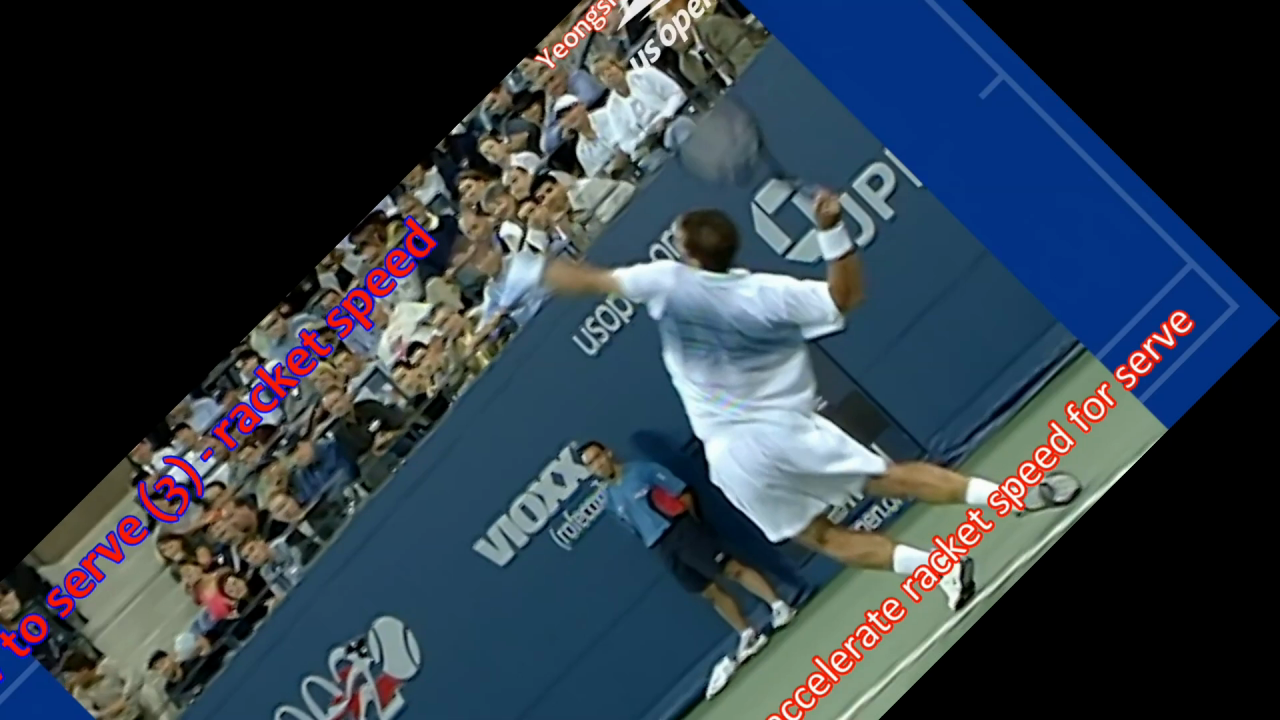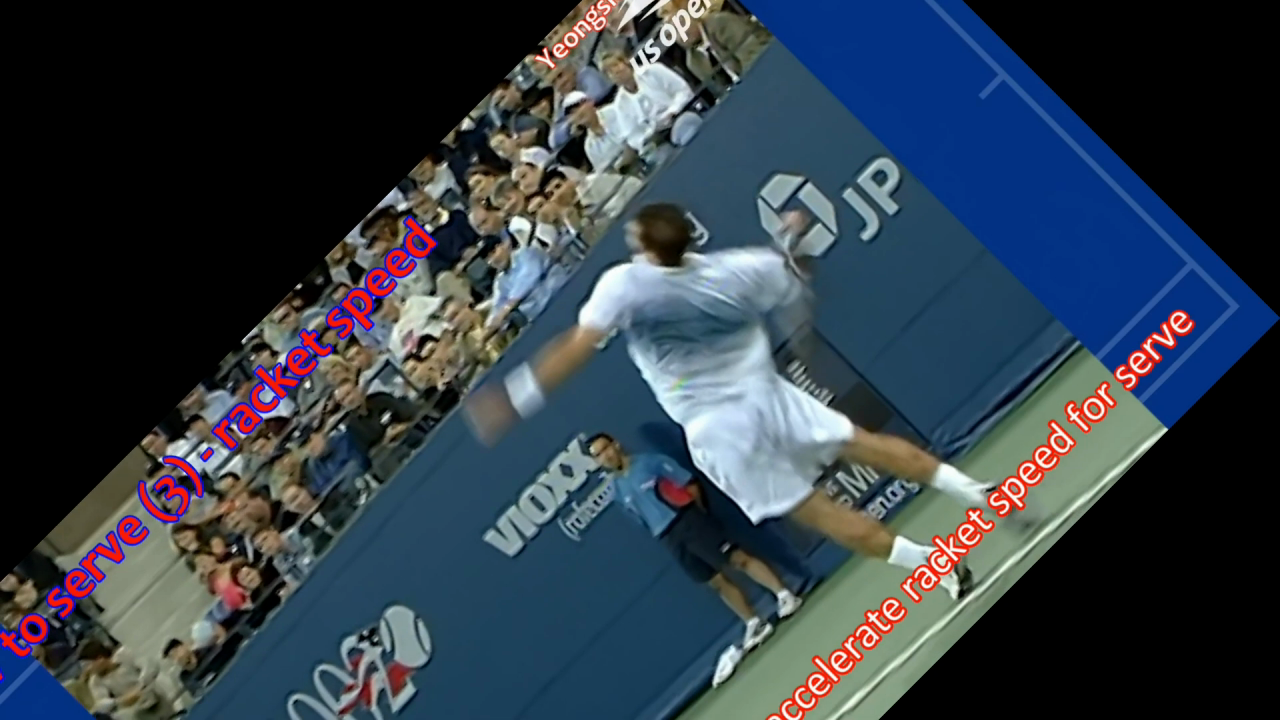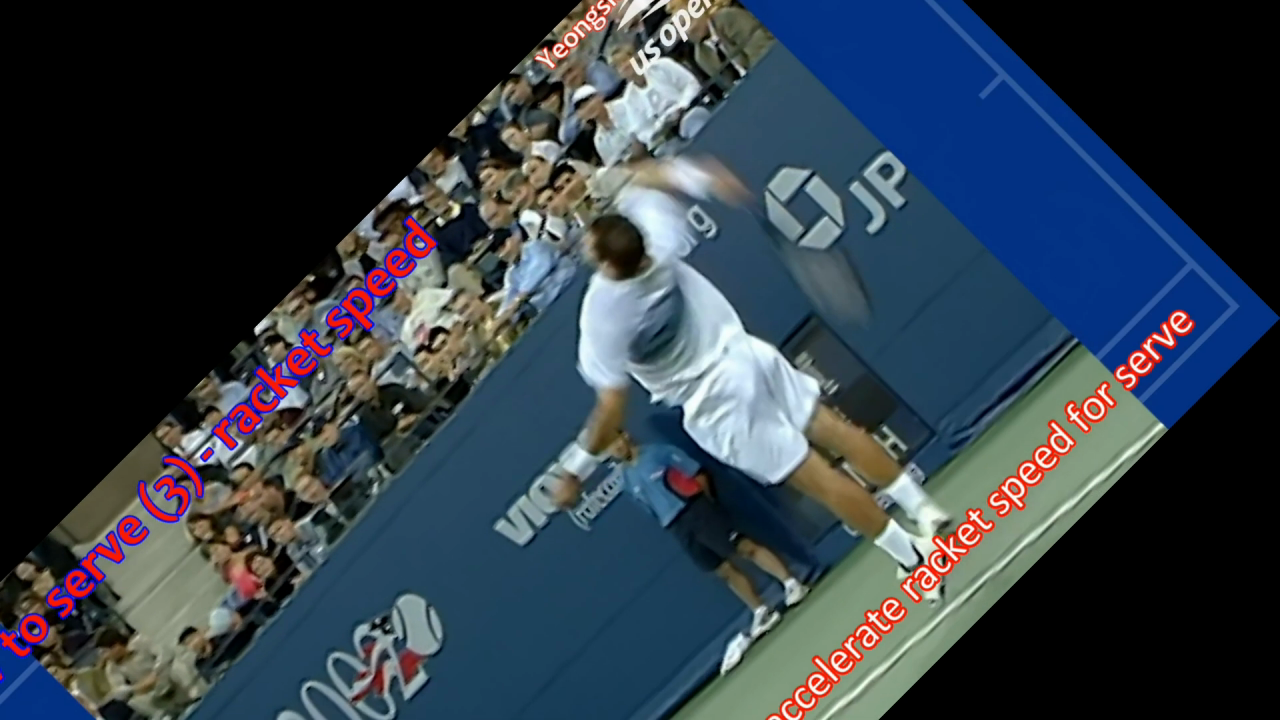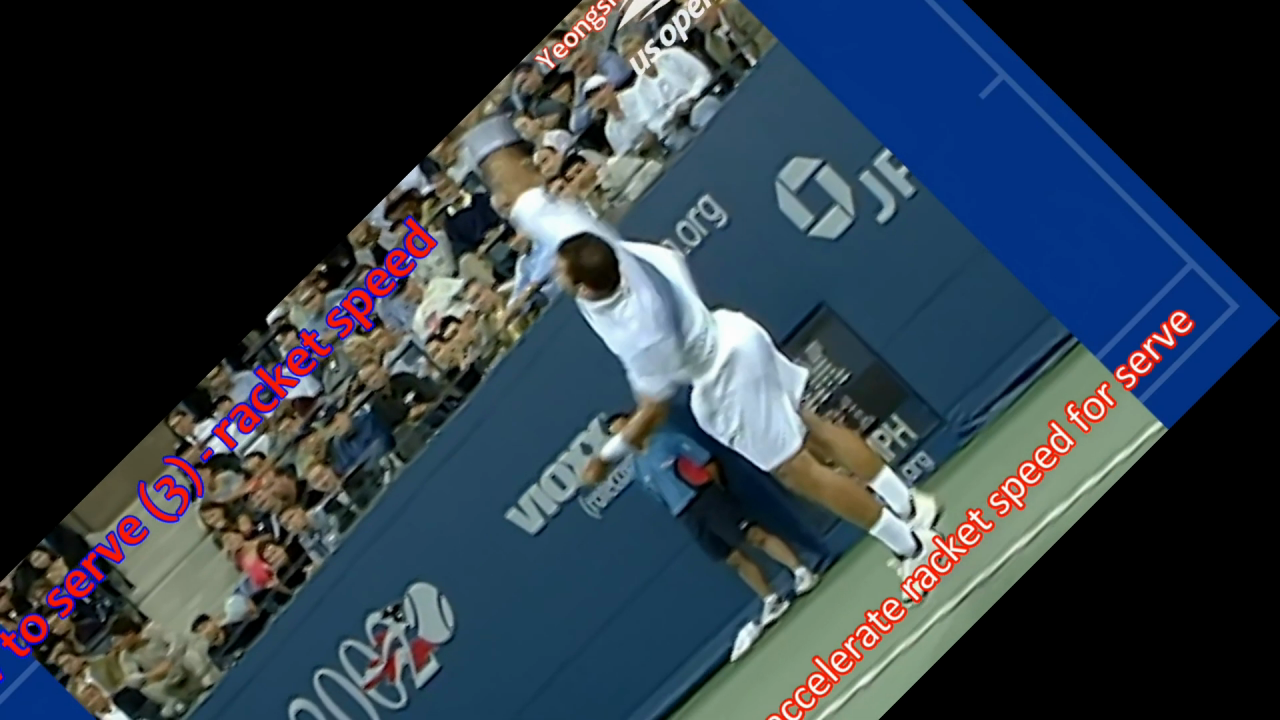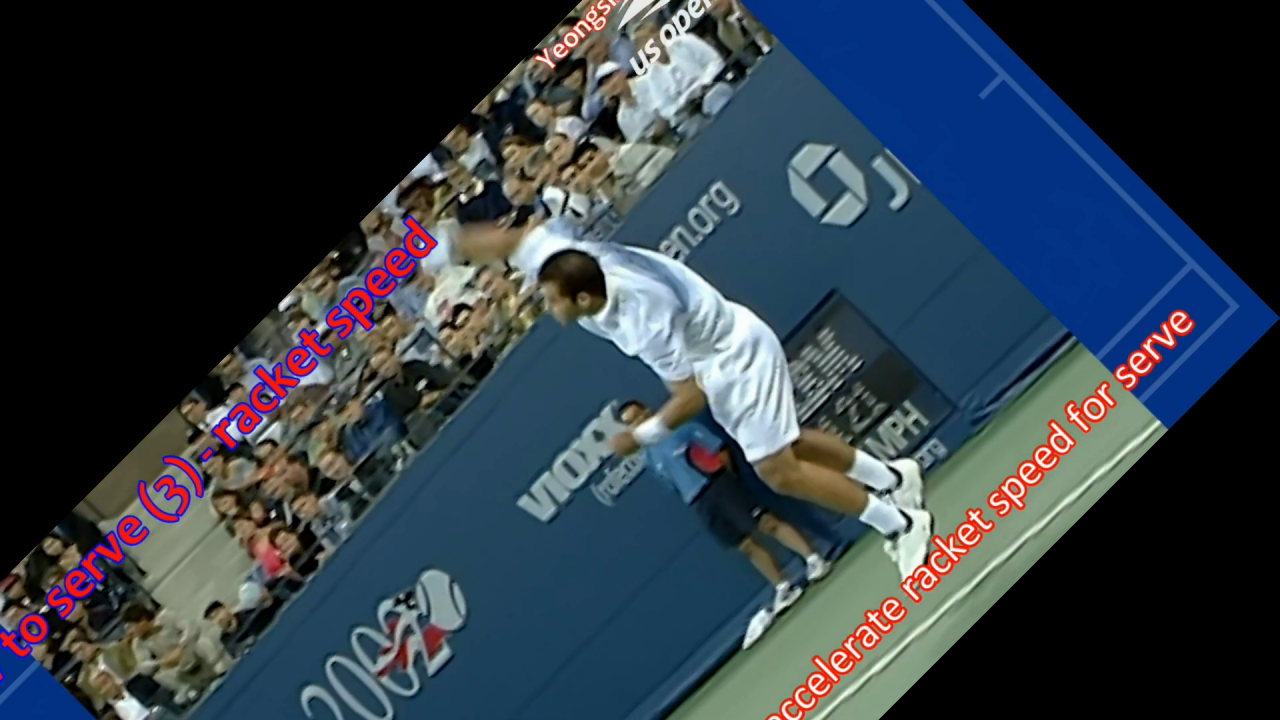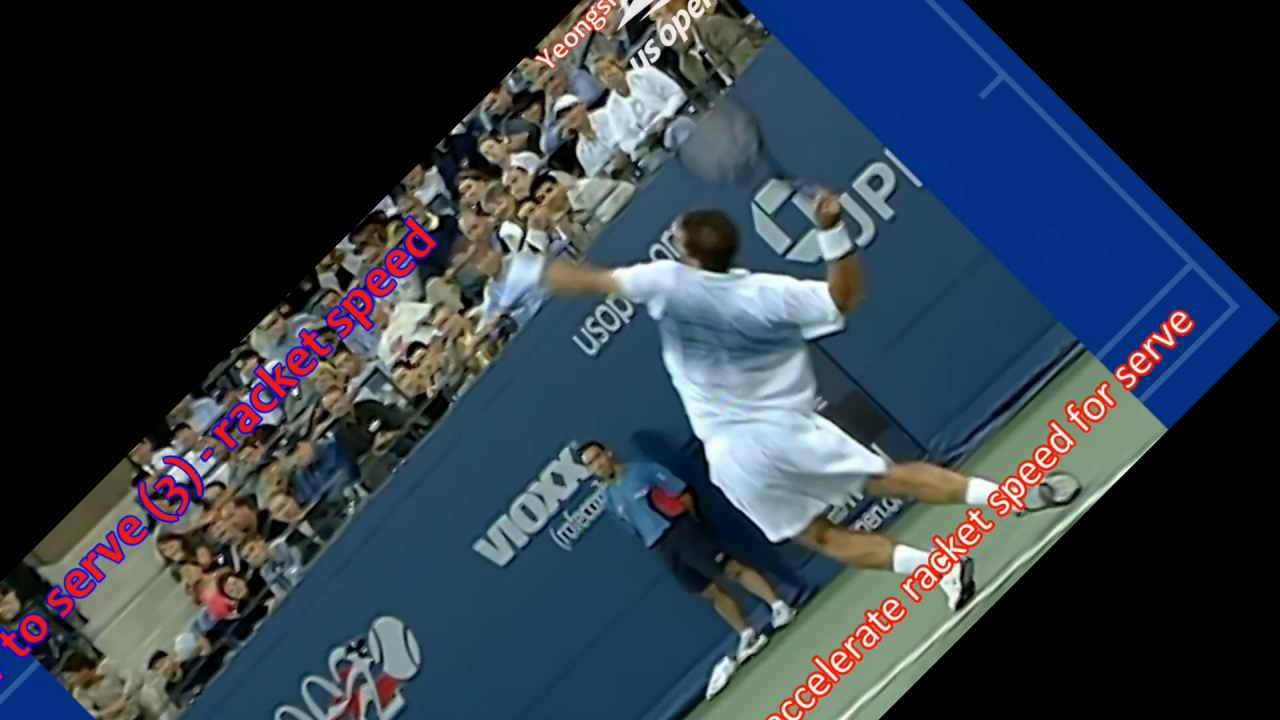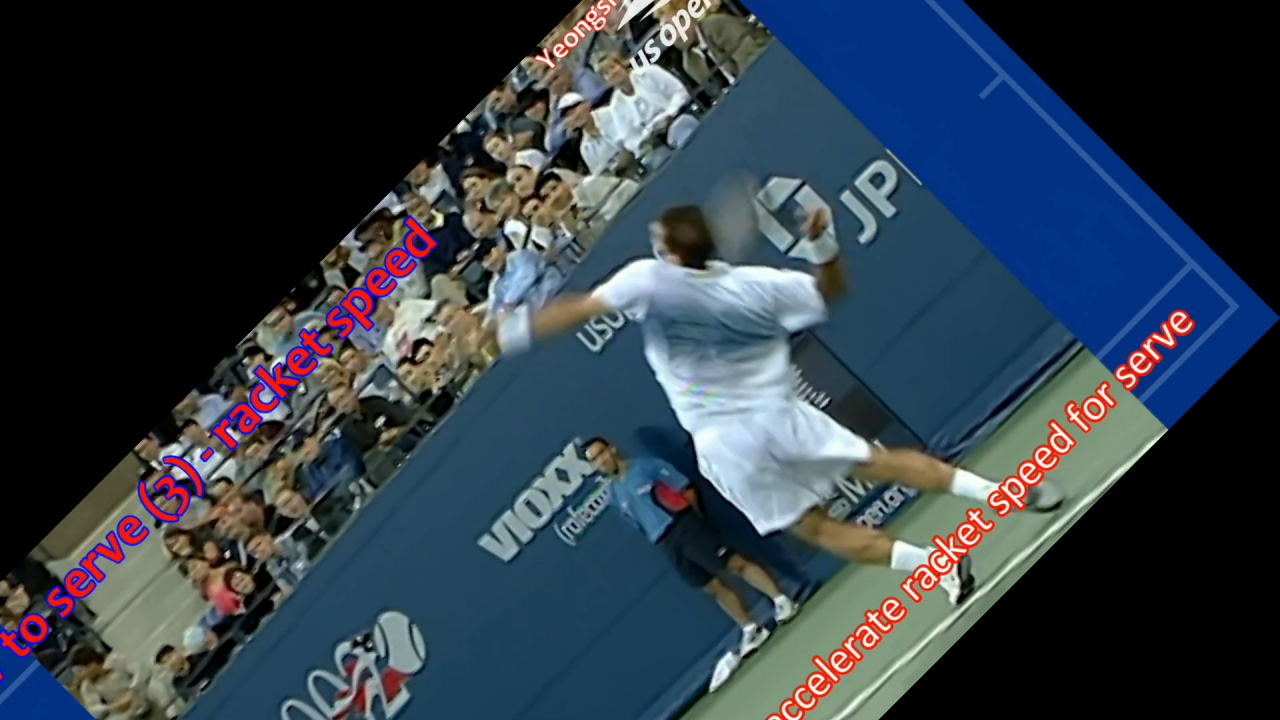
dt=0.7s
person 1, frame 1
left shoulder: (669, 282)
right shoulder: (772, 293)
left elbow: (594, 280)
right elbow: (847, 296)
right wrist: (832, 229)
left hip: (735, 456)
right hip: (792, 432)
left knee: (821, 538)
right knee: (894, 478)
left ankle: (937, 570)
person 1, frame 2
left shoulder: (625, 284)
right shoulder: (735, 269)
left elbow: (577, 348)
right elbow: (796, 281)
left wrist: (513, 397)
right wrist: (795, 237)
left hip: (717, 433)
right hip: (768, 398)
left knee: (818, 512)
right knee: (866, 445)
left ankle: (932, 564)
right ankle: (980, 490)
person 1, frame 3
left shoulder: (603, 319)
right shoulder: (658, 245)
left elbow: (611, 407)
right elbow: (648, 178)
left wrist: (575, 468)
right wrist: (706, 177)
left hip: (717, 406)
right hip: (746, 357)
left knee: (814, 477)
right knee: (835, 430)
left ankle: (914, 556)
right ankle: (924, 512)
person 1, frame 4
left shoulder: (641, 337)
right shoulder: (612, 254)
left elbow: (654, 409)
left wrist: (607, 455)
left hip: (727, 381)
right hip: (731, 334)
left knee: (801, 472)
right knee: (814, 428)
left ankle: (910, 545)
right ankle: (908, 504)
person 1, frame 5
left shoulder: (646, 323)
right shoulder: (586, 264)
left elbow: (691, 397)
left wrist: (639, 437)
left hip: (737, 357)
right hip: (724, 350)
left knee: (779, 471)
right knee: (788, 445)
left ankle: (901, 523)
right ankle: (892, 477)
person 1, frame 6
left shoulder: (668, 282)
right shoulder: (771, 293)
left elbow: (591, 280)
right elbow: (847, 296)
left wrist: (537, 270)
right wrist: (832, 231)
left hip: (735, 455)
right hip: (792, 429)
left knee: (819, 537)
right knee: (891, 479)
left ankle: (937, 568)
person 1, frame 7
left shoulder: (646, 280)
right shoulder: (756, 283)
left elbow: (576, 310)
right elbow: (828, 293)
left wrist: (507, 329)
right wrist: (822, 243)
left hip: (726, 448)
right hip: (780, 419)
left knee: (816, 528)
right knee: (879, 462)
left ankle: (936, 567)
right ankle: (1000, 492)
person 2, frame 1
left shoulder: (642, 470)
right shoulder: (610, 500)
left elbow: (684, 494)
right elbow: (635, 529)
left wrist: (689, 522)
left hip: (681, 530)
right hip: (665, 549)
left knee: (732, 569)
right knee: (711, 593)
left ankle: (779, 606)
right ankle: (749, 637)
person 2, frame 2
left shoulder: (649, 462)
right shoulder: (617, 490)
left elbow: (690, 485)
right elbow: (641, 519)
left wrist: (696, 512)
left hip: (688, 520)
right hip: (670, 539)
left knee: (738, 558)
right knee: (717, 582)
left ankle: (785, 595)
right ankle: (755, 625)
person 2, frame 3
left shoulder: (657, 452)
right shoulder: (625, 478)
left elbow: (698, 474)
right elbow: (648, 508)
left wrist: (705, 501)
left hip: (693, 507)
right hip: (675, 528)
left knee: (744, 546)
right knee: (725, 570)
left ankle: (791, 584)
right ankle: (763, 614)
person 2, frame 4
left shoulder: (668, 440)
right shoulder: (635, 467)
left elbow: (709, 464)
right elbow: (660, 497)
left wrist: (715, 491)
left hip: (707, 497)
right hip: (689, 517)
left knee: (755, 535)
right knee: (735, 560)
left ankle: (801, 571)
right ankle: (772, 601)
person 2, frame 5
left shoulder: (681, 428)
right shoulder: (650, 457)
left elbow: (720, 451)
left wrist: (727, 480)
left hip: (718, 485)
right hip: (702, 505)
left knee: (767, 523)
right knee: (747, 547)
left ankle: (814, 560)
right ankle: (784, 590)
person 2, frame 6
left shoulder: (643, 470)
right shoulder: (611, 500)
left elbow: (683, 493)
right elbow: (636, 529)
left wrist: (688, 523)
left hip: (681, 530)
right hip: (663, 549)
left knee: (732, 569)
right knee: (711, 593)
left ankle: (778, 605)
right ankle: (749, 636)
person 2, frame 7
left shoulder: (647, 466)
right shoulder: (613, 495)
left elbow: (687, 490)
left wrist: (691, 519)
right wrist: (659, 538)
left hip: (684, 525)
right hip: (668, 544)
left knee: (735, 564)
right knee: (713, 587)
left ankle: (781, 601)
right ankle: (752, 632)
